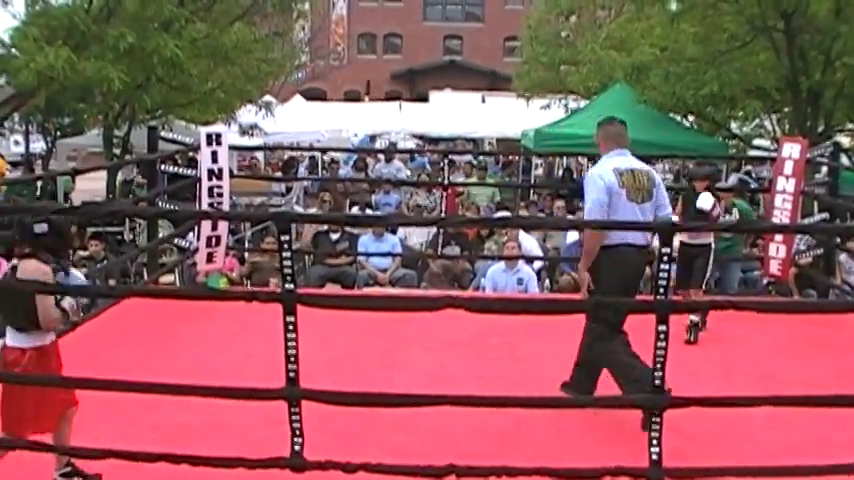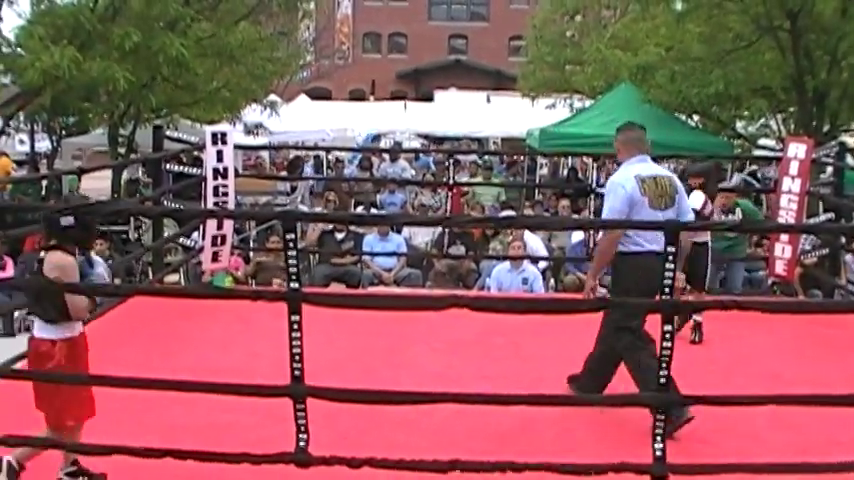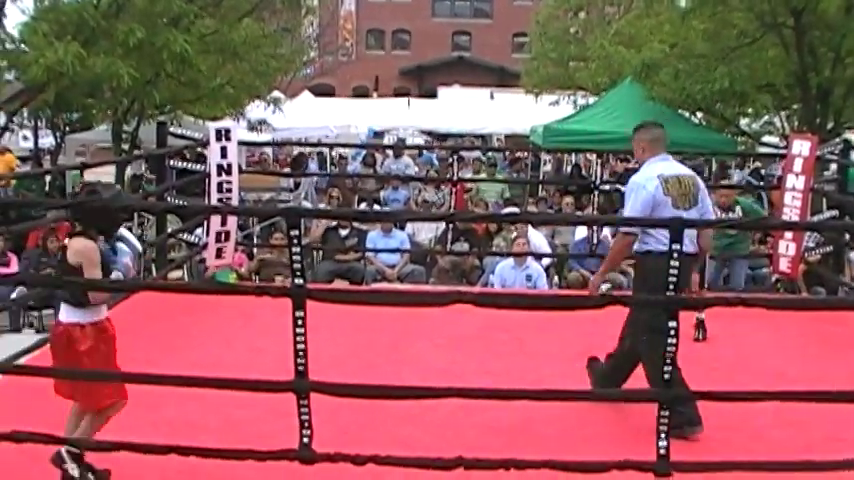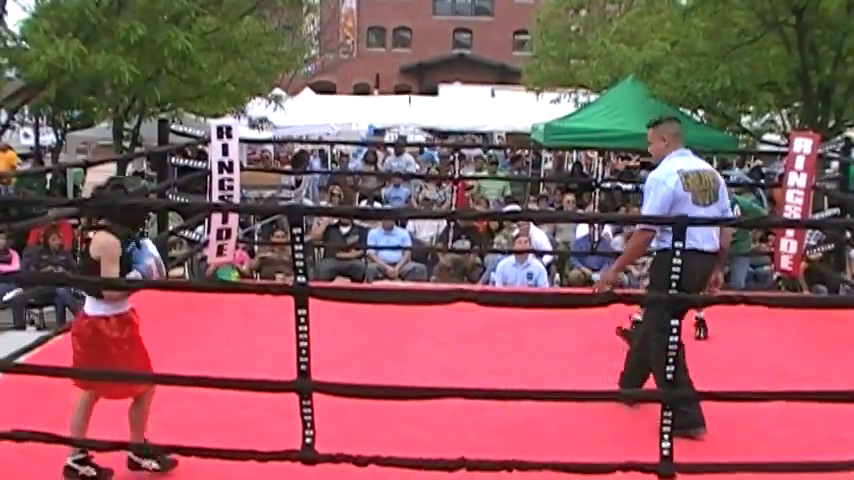
dt=0.1s
person 1, frame 1
left shoulder: (599, 172)
right shoulder: (649, 173)
left elbow: (595, 227)
right elbow: (665, 222)
left wrist: (583, 268)
left hip: (612, 257)
right hip: (639, 256)
left knee: (602, 329)
right knee: (605, 323)
left ankle: (647, 392)
right ankle: (581, 384)
person 1, frame 2
left shoulder: (621, 180)
right shoulder: (670, 179)
left elbow: (611, 235)
left wrist: (592, 274)
right wrist: (678, 268)
left hip: (633, 264)
right hip: (660, 264)
left knee: (629, 338)
right knee: (618, 326)
left ankle: (670, 409)
right ankle: (589, 383)
person 1, frame 3
left shoulder: (642, 180)
right shoulder: (692, 178)
left elbow: (627, 236)
right elbow: (706, 230)
left wrist: (601, 273)
right wrist: (696, 269)
left hip: (657, 265)
right hip: (685, 263)
left knee: (653, 340)
right knee: (640, 326)
left ankle: (682, 416)
right ankle: (607, 377)
person 1, frame 4
left shoulder: (662, 176)
right shoulder: (711, 173)
left elbow: (645, 233)
right elbow: (726, 227)
left wrist: (615, 269)
right wrist: (717, 267)
left hip: (675, 263)
right hip: (703, 261)
left knee: (663, 339)
right knee: (655, 326)
left ankle: (686, 417)
right ankle: (632, 382)
person 2, frame 1
left shoulder: (24, 265)
right shoulder: (39, 270)
right elbow: (49, 321)
right wrist: (71, 303)
left hip: (36, 351)
right hip: (31, 356)
left knee: (65, 408)
person 2, frame 2
left shoulder: (49, 256)
right shoulder: (64, 261)
right elbow: (77, 310)
left hip: (49, 342)
right hip: (58, 347)
left knee: (68, 413)
right knee: (66, 422)
person 2, frame 3
left shoulder: (76, 241)
right shoulder: (86, 247)
right elbow: (96, 295)
left wrist: (110, 275)
right wrist: (118, 274)
left hip: (71, 326)
right hip: (84, 332)
left knee: (88, 399)
right knee: (112, 400)
right ankle: (71, 451)
person 2, frame 4
left shoulder: (100, 234)
right shoulder: (109, 241)
right elbow: (110, 290)
left wrist: (135, 271)
right wrist: (140, 274)
left hip: (92, 320)
right hip: (110, 324)
left knee: (92, 389)
right knee: (143, 387)
right ankle: (139, 452)
person 3, frame 1
left shoulder: (715, 200)
right shoulder: (685, 197)
right elbow: (676, 217)
left wrist: (714, 213)
left hip: (704, 247)
right hip: (685, 245)
left knee: (696, 287)
right knee: (682, 288)
left ankle: (694, 324)
right ankle: (701, 312)
person 3, frame 2
left shoulder: (710, 196)
left wrist: (707, 211)
left hip: (701, 245)
left knee: (698, 288)
left ankle: (697, 324)
right ankle: (683, 312)
person 3, frame 3
left shoulder: (704, 196)
right shoulder: (676, 194)
left elbow: (710, 221)
left hip: (696, 244)
right hip: (676, 242)
left knee: (698, 287)
right knee: (666, 283)
left ankle: (700, 322)
right ankle: (662, 322)
person 3, frame 4
left shoulder: (694, 196)
right shoulder: (667, 195)
left elbow: (700, 220)
left hip: (688, 245)
right hip: (666, 245)
left knee: (694, 288)
right knee: (654, 284)
left ankle: (700, 320)
right ankle: (637, 324)
